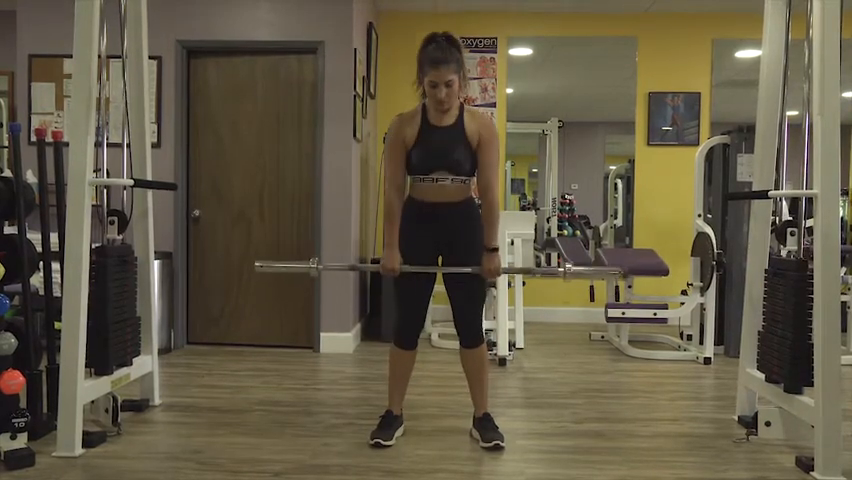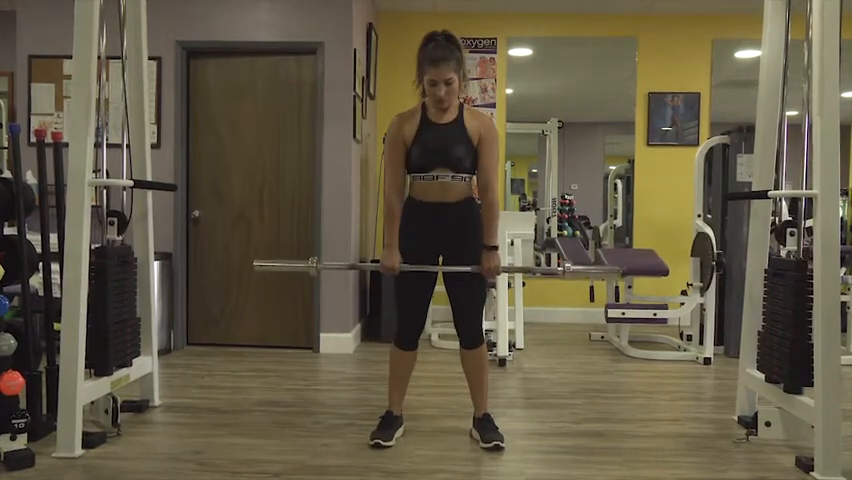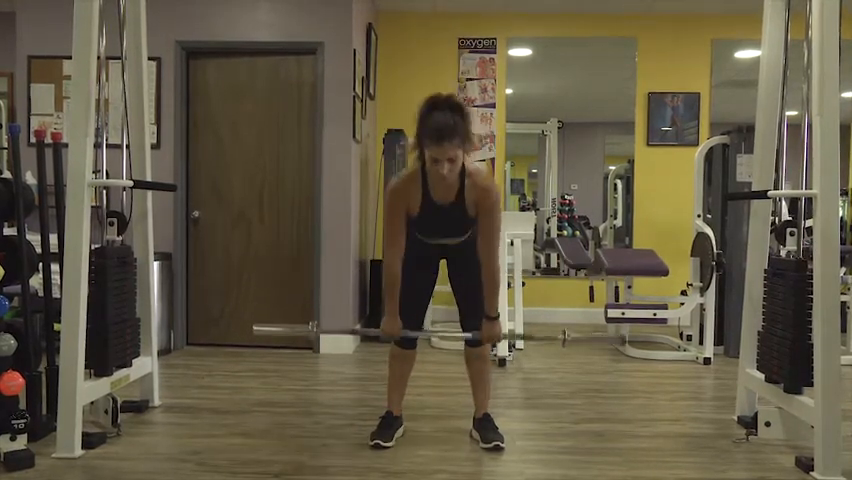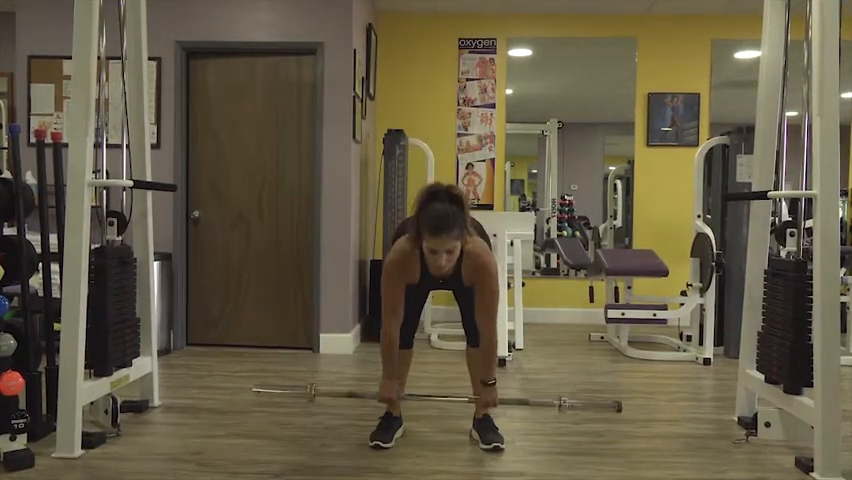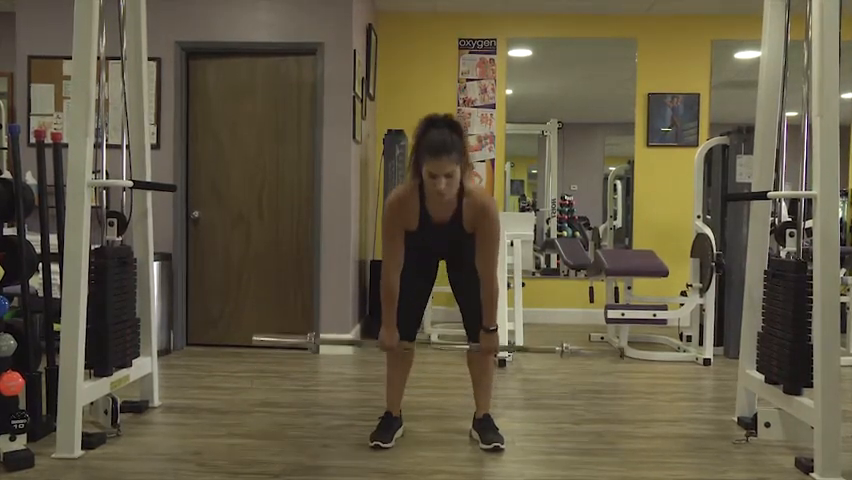
dt=0.5s
person 1, frame 1
left shoulder: (481, 126)
right shoulder: (403, 125)
left elbow: (489, 191)
right elbow: (393, 190)
left wrist: (491, 248)
right wrist: (390, 247)
left hip: (463, 225)
right hip: (416, 225)
left knee: (470, 326)
right knee: (407, 325)
left ankle: (482, 416)
right ankle: (393, 414)
person 1, frame 2
left shoulder: (480, 124)
right shoulder: (403, 124)
left elbow: (489, 189)
right elbow: (392, 189)
left wrist: (491, 246)
right wrist: (390, 245)
left hip: (464, 225)
right hip: (416, 225)
left knee: (470, 328)
right knee: (408, 326)
left ankle: (482, 417)
right ankle: (393, 415)
person 1, frame 3
left shoulder: (484, 188)
right shoulder: (401, 188)
left elbow: (489, 258)
right elbow: (393, 256)
left wrist: (491, 317)
right wrist: (391, 313)
left hip: (466, 250)
right hip: (419, 250)
left knee: (476, 331)
right knee: (405, 329)
left ankle: (482, 417)
right ankle: (393, 415)
person 1, frame 4
left shoulder: (480, 258)
right shoulder: (400, 257)
left elbow: (488, 332)
right elbow: (390, 326)
left wrist: (488, 381)
right wrist: (389, 378)
left knee: (477, 331)
right knee: (403, 330)
left ankle: (482, 418)
right ankle: (393, 416)
person 1, frame 5
left shoulder: (482, 204)
right shoulder: (399, 202)
left elbow: (487, 274)
right elbow: (391, 271)
left wrist: (490, 329)
right wrist: (388, 327)
left hip: (464, 253)
right hip: (418, 252)
left knee: (477, 333)
right knee: (405, 332)
left ankle: (482, 418)
right ankle: (392, 416)
